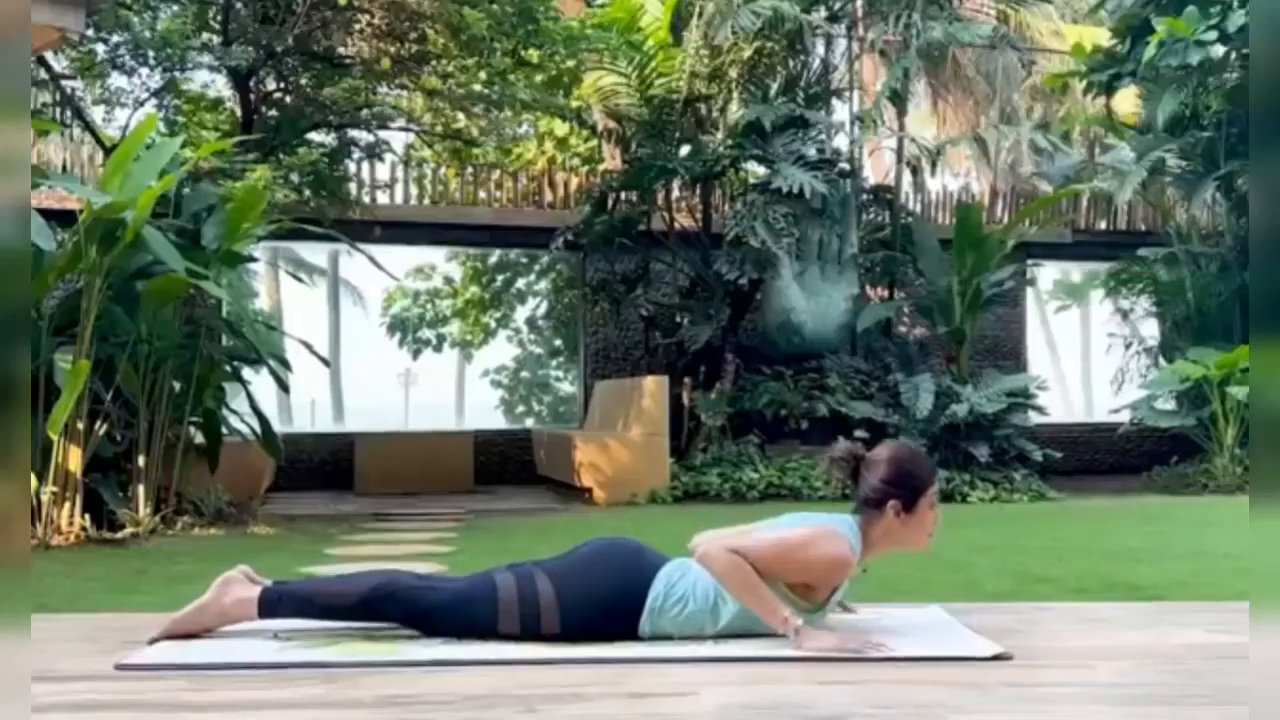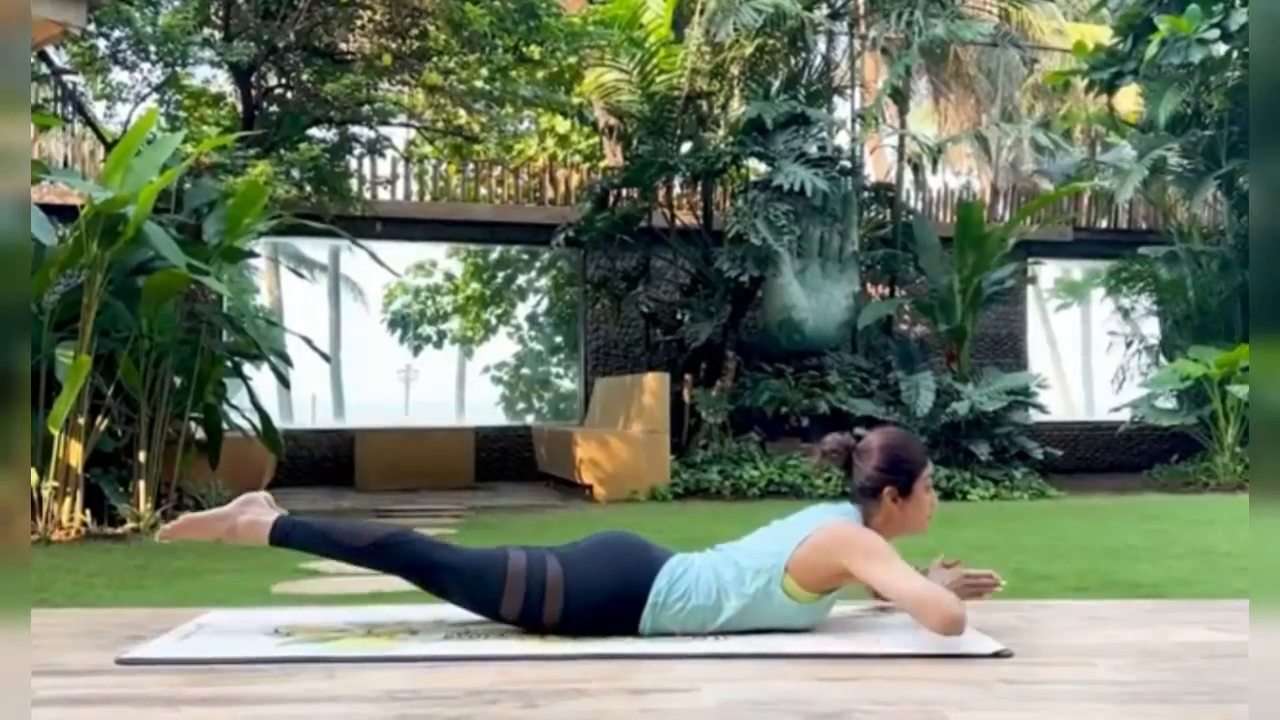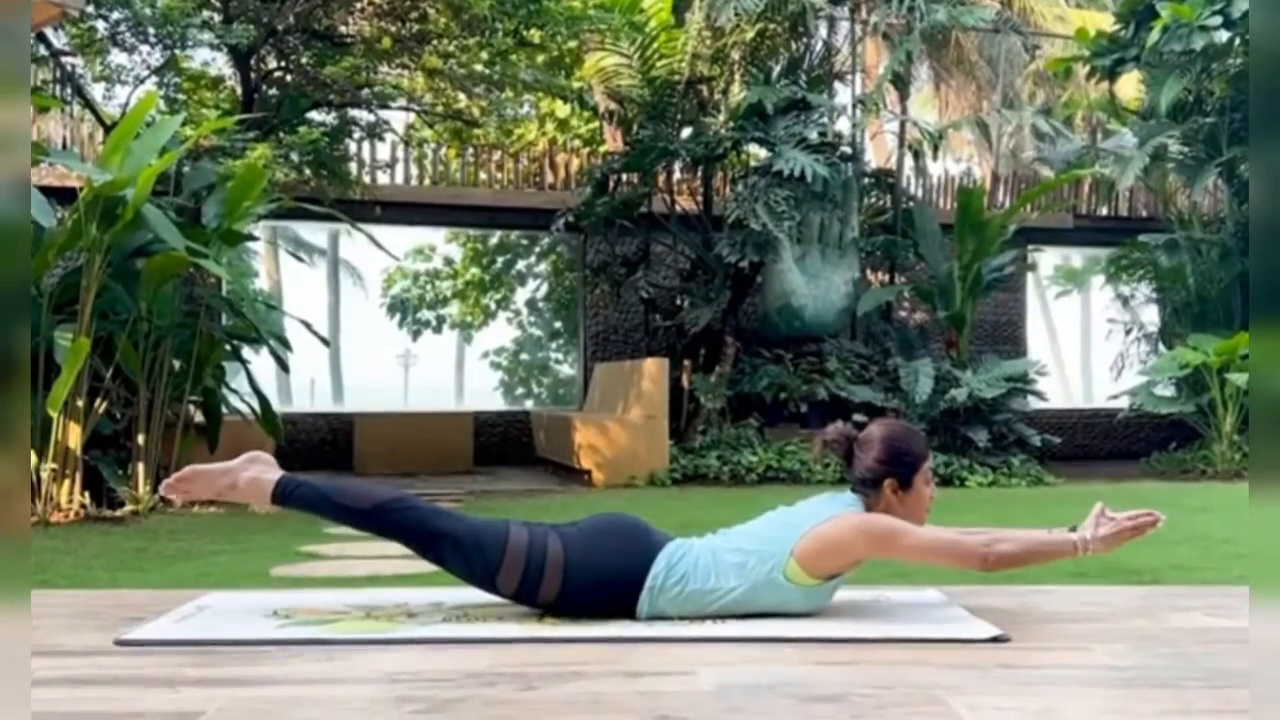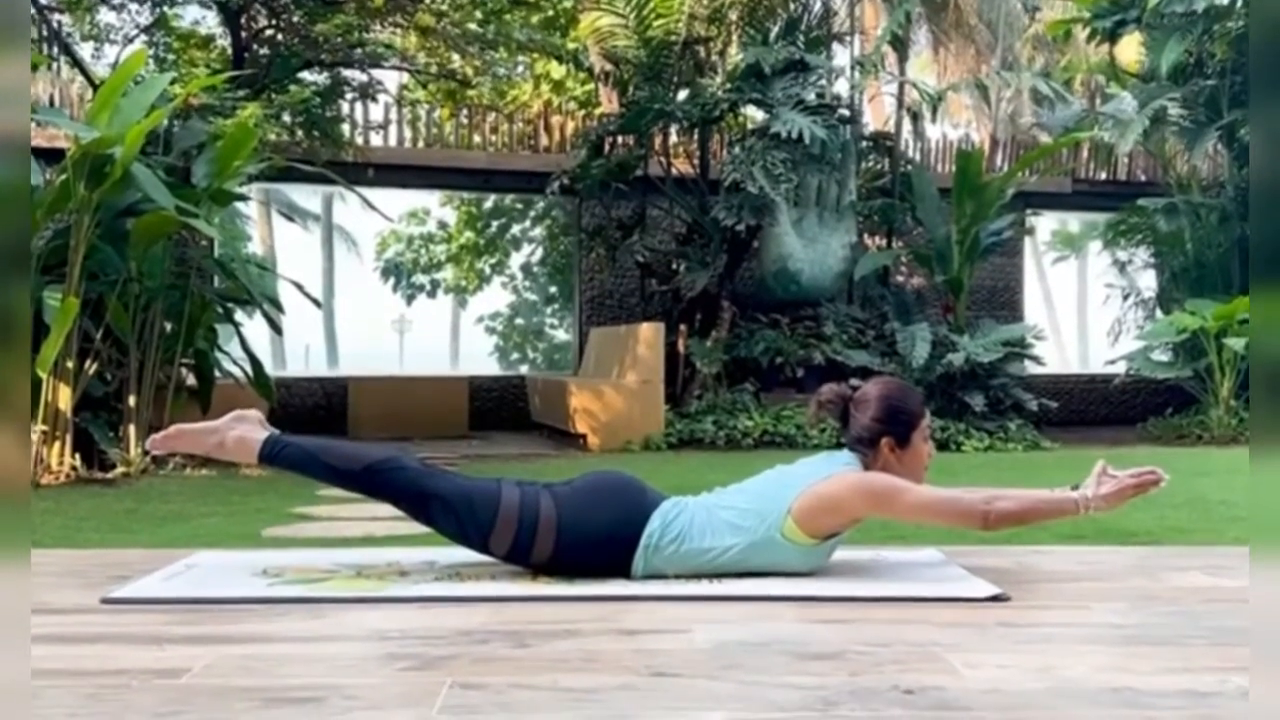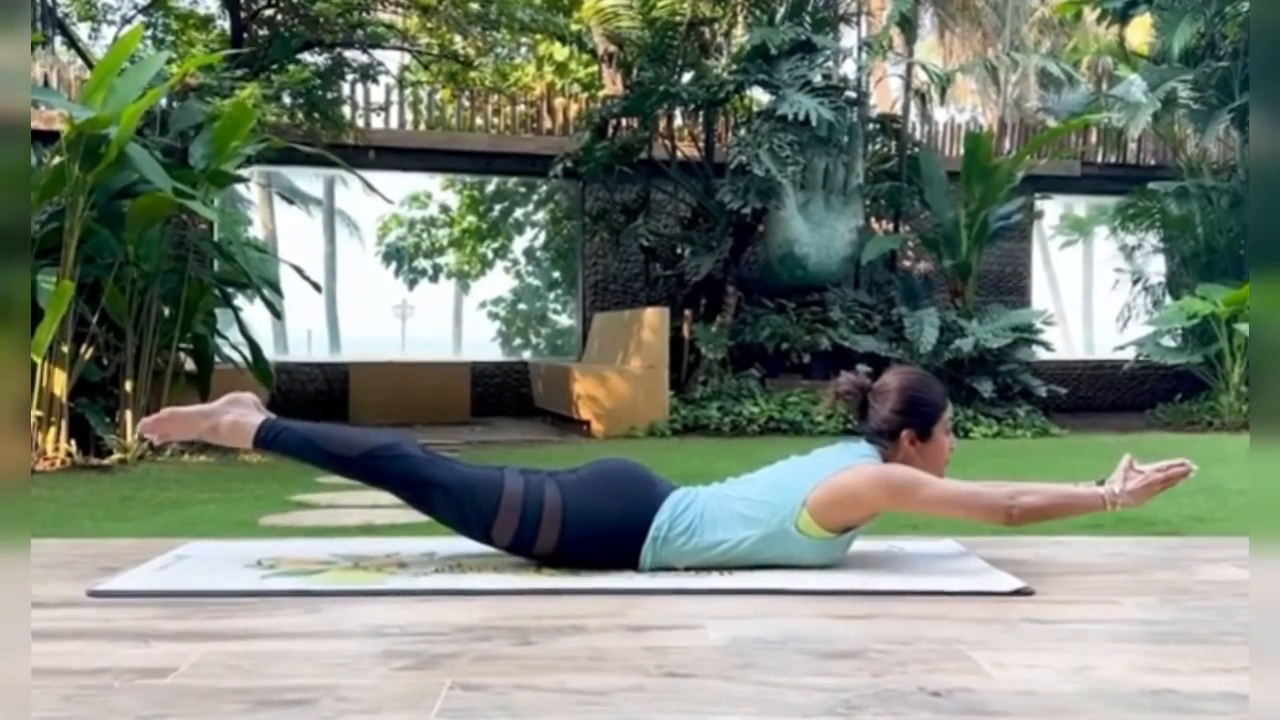
dt=1s
person 1, frame 1
left shoulder: (828, 530)
right shoulder: (834, 549)
right elbow: (709, 546)
left wrist: (800, 602)
right wrist: (798, 627)
left hip: (624, 573)
right hip: (615, 598)
left knee: (439, 595)
right knee: (427, 605)
left ankle: (258, 584)
right ankle: (247, 601)
person 1, frame 2
left shoulder: (837, 517)
right shoulder: (857, 539)
left elbow: (854, 585)
right elbow: (947, 621)
left wrist: (926, 582)
right wrist: (938, 591)
left hip: (631, 571)
right hip: (621, 598)
left knee: (444, 569)
right knee: (438, 566)
left ankle: (265, 515)
right ankle: (261, 526)
person 1, frame 3
left shoulder: (844, 509)
right shoulder: (860, 531)
left elbow: (966, 543)
right elbow: (983, 554)
left wrist: (1069, 536)
right wrist: (1083, 541)
left hip: (624, 554)
right hip: (617, 577)
left knee: (442, 536)
right knee: (437, 537)
left ankle: (271, 479)
right ankle: (265, 486)
person 1, frame 4
left shoulder: (841, 467)
right shoulder: (856, 488)
left elbow: (969, 505)
right elbow: (985, 511)
left wrist: (1076, 493)
right wrist: (1089, 500)
left hip: (619, 511)
right hip: (611, 535)
left knee: (437, 492)
right knee: (428, 496)
left ankle: (263, 437)
right ankle: (256, 445)
person 1, frame 5
left shoulder: (857, 456)
right shoulder: (877, 480)
left elbow: (997, 497)
right elbow: (1013, 504)
left wrist: (1101, 486)
right wrist: (1115, 494)
left hip: (627, 500)
right hip: (620, 524)
left knee: (439, 479)
right knee: (428, 482)
left ankle: (252, 417)
right ankle: (247, 427)
